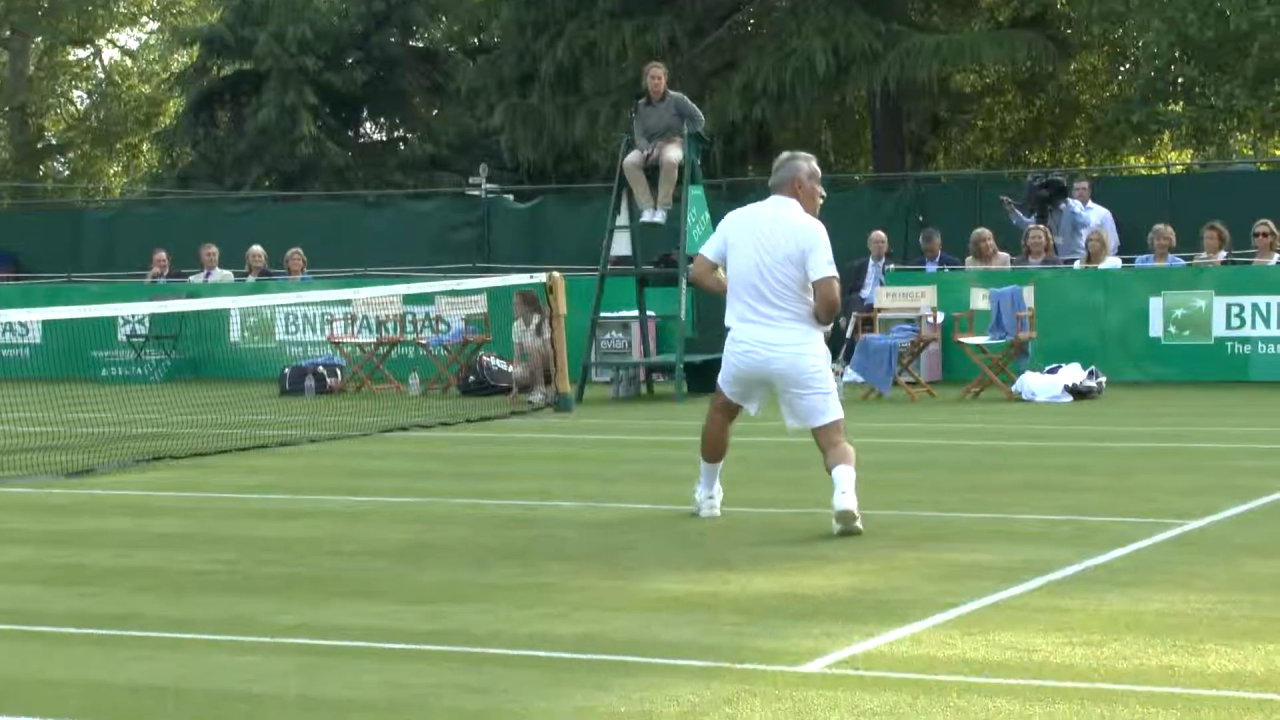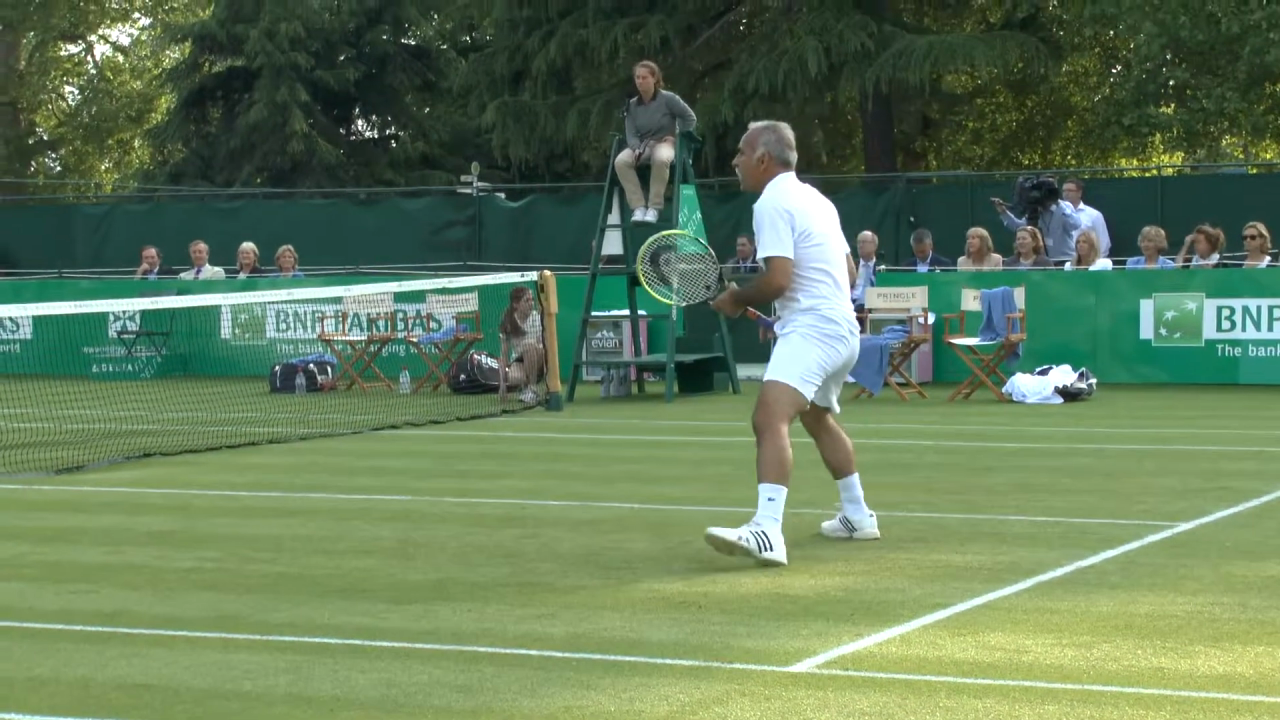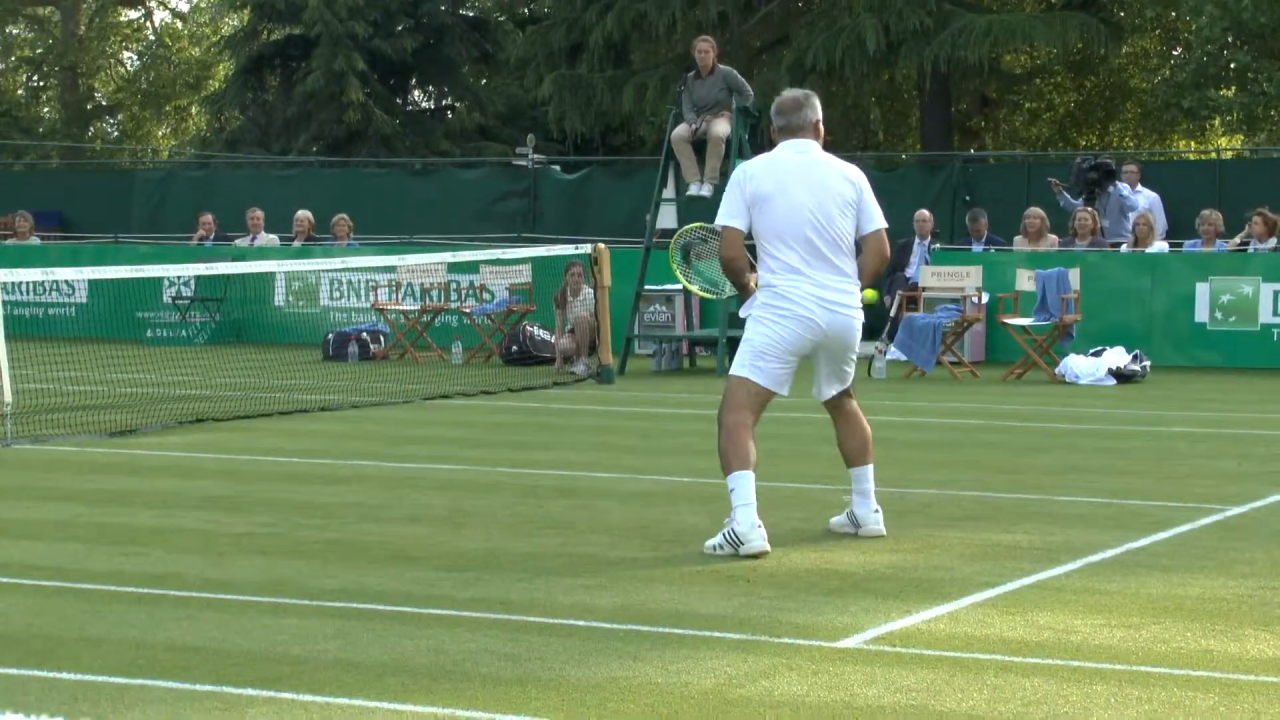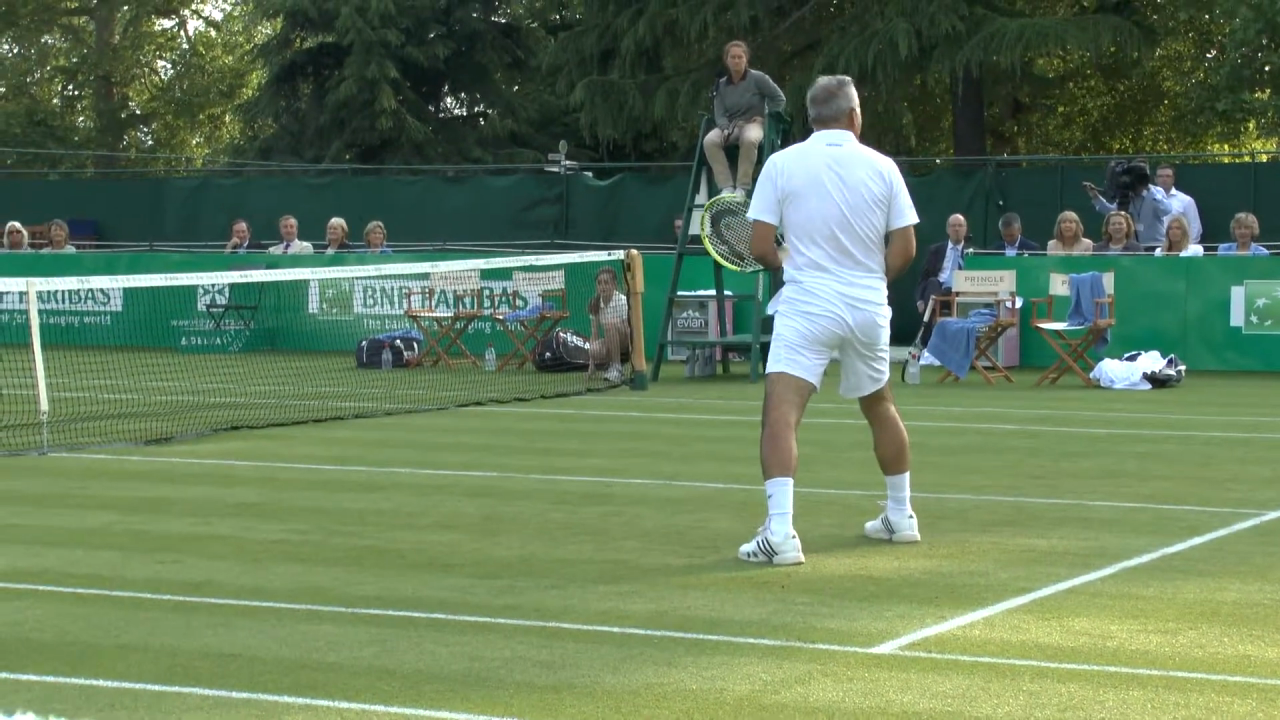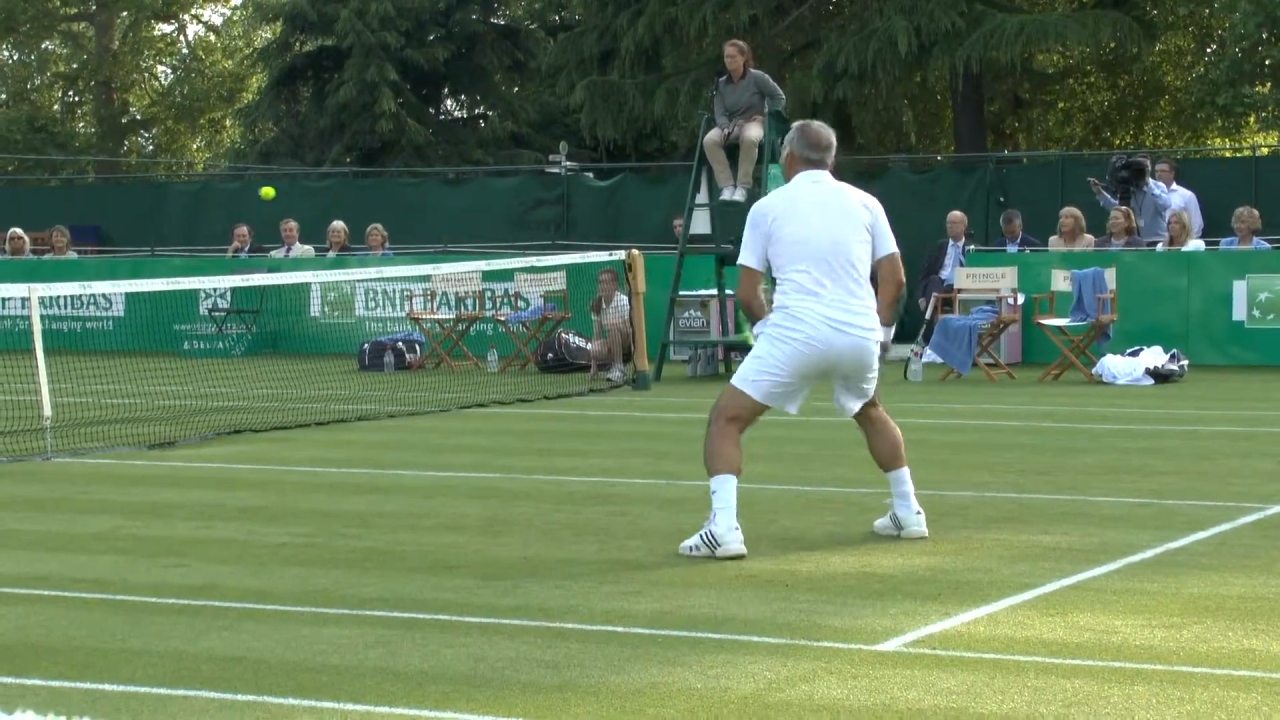
dt=1s
person 1, frame 1
left shoulder: (735, 219)
right shoulder: (809, 228)
left elbow: (699, 271)
right elbow: (830, 298)
right wrist: (819, 324)
left hip: (745, 348)
right hip: (800, 351)
left knee: (721, 412)
right knee: (835, 441)
left ankle: (707, 494)
right ankle: (844, 494)
person 1, frame 2
left shoulder: (773, 203)
right shoulder: (817, 200)
left elbow: (777, 280)
right elbow: (848, 270)
left wrist: (736, 299)
left hip: (813, 331)
right hip: (843, 330)
left knee: (770, 420)
right knee: (817, 417)
left ankle: (767, 532)
right ankle: (858, 515)
person 1, frame 3
left shoulder: (749, 172)
right shoulder: (850, 174)
left elbow: (730, 253)
right elbow: (880, 253)
left wrist: (745, 287)
left hip: (782, 311)
right hip: (843, 313)
left knee: (736, 415)
right knee: (842, 403)
left ankle: (745, 523)
right ankle: (866, 510)
person 1, frame 4
left shoulder: (781, 164)
right shoulder: (882, 167)
left elbow: (760, 247)
right elbow: (904, 250)
left hip: (806, 307)
right hip: (867, 308)
left knee: (780, 416)
right knee: (880, 408)
left ankle: (780, 532)
right ankle: (900, 516)
person 1, frame 5
left shoulder: (767, 207)
right shoulder: (865, 202)
left elbow: (747, 294)
right elbow: (894, 279)
left wrist: (771, 325)
right wrist: (882, 330)
left hip: (795, 331)
right hip: (858, 334)
left knee: (724, 422)
right knee: (871, 413)
left ankle: (723, 526)
right ankle: (907, 512)
